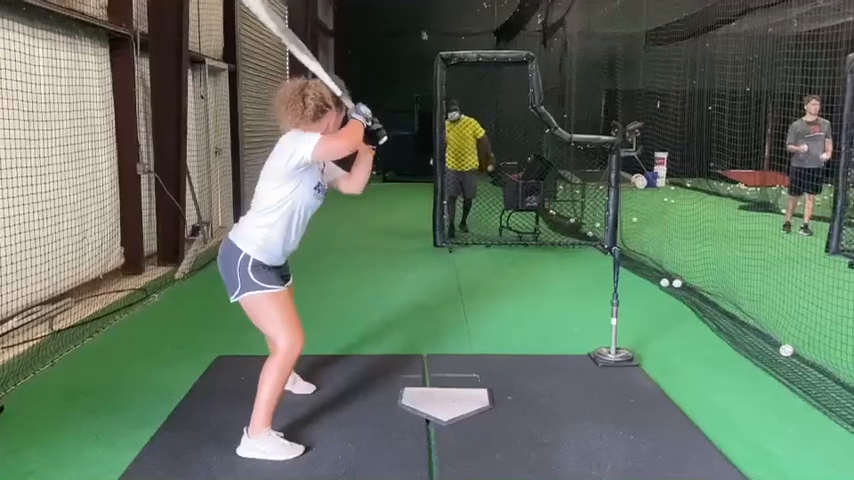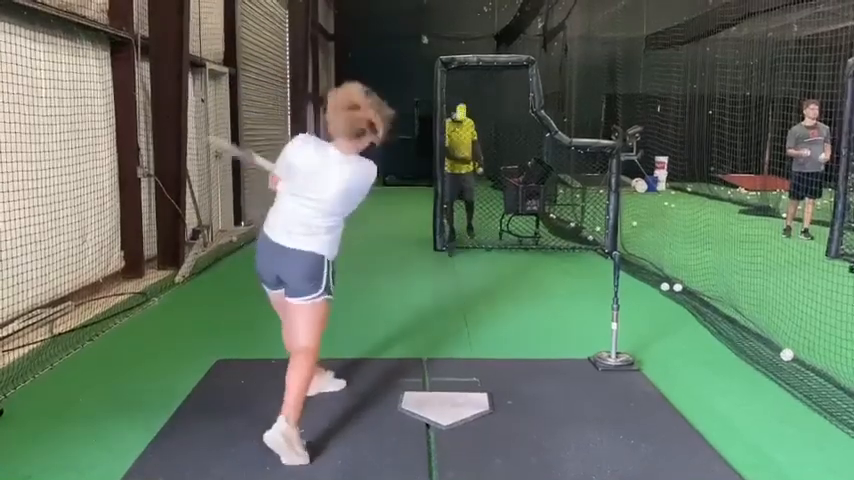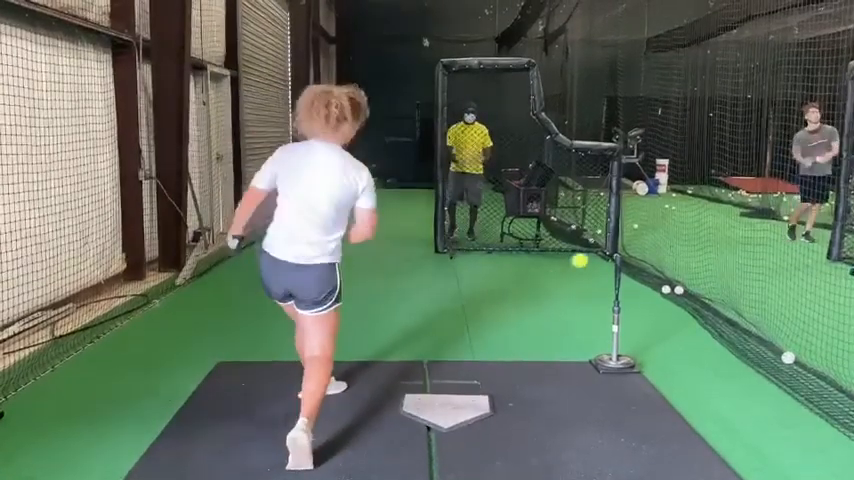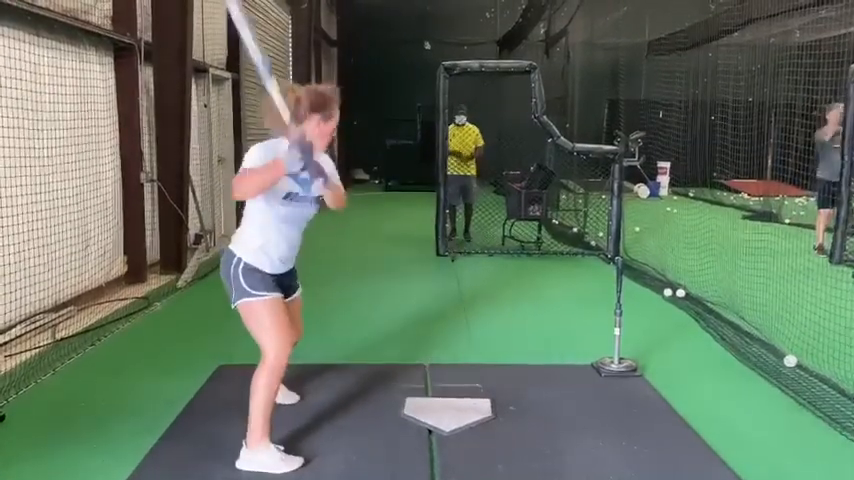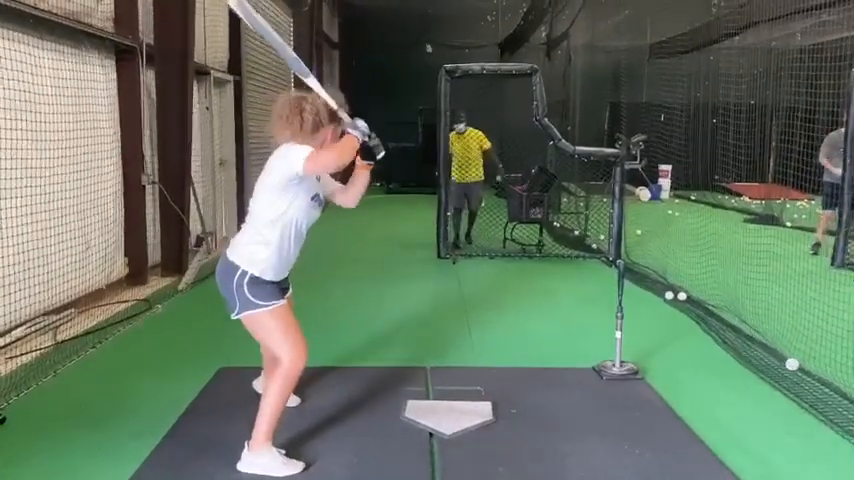
dt=1s
person 1, frame 1
left shoulder: (315, 158)
right shoulder: (296, 143)
left elbow: (354, 185)
right elbow: (344, 143)
left wrist: (369, 143)
right wrist: (359, 118)
left hip: (268, 257)
right hip: (246, 258)
left knee: (283, 327)
right knee: (290, 341)
left ankle: (283, 375)
right ankle: (256, 436)
person 1, frame 2
left shoulder: (300, 146)
right shoulder: (365, 171)
left elbow: (276, 182)
left hip: (269, 248)
right hip: (310, 260)
left knee: (293, 326)
right knee: (304, 345)
left ankle: (311, 377)
right ankle: (287, 424)
person 1, frame 3
left shoulder: (286, 155)
right shoulder: (358, 173)
left elbow: (250, 200)
right elbow: (365, 232)
left wrist: (234, 233)
left hip: (274, 262)
right hip: (318, 271)
left knee: (307, 327)
right knee: (319, 354)
left ankle: (317, 383)
right ankle: (303, 427)
person 1, frame 4
left shoulder: (322, 162)
right shoulder: (265, 151)
left elbow: (339, 203)
right elbow: (241, 190)
left wrist: (321, 177)
right wrist: (287, 161)
left hip: (284, 266)
right hip: (248, 265)
left knee: (292, 336)
right knee: (277, 351)
left ankle: (270, 384)
right ankle: (255, 447)
person 1, frame 5
left shoulder: (312, 171)
right shoulder: (290, 156)
left elbow: (349, 198)
right elbow: (335, 158)
left wrist: (365, 158)
right wrist: (355, 133)
left hip: (269, 271)
right hip: (245, 275)
left knee: (279, 335)
right knee: (293, 356)
left ankle: (267, 381)
person 2, frame 1
left shoulder: (825, 124)
right shoulder: (796, 125)
left elbow: (828, 141)
right elbow: (789, 146)
left wrist: (828, 153)
right wrist: (798, 148)
left hip: (816, 166)
right hip: (799, 166)
left knee: (811, 196)
right knee: (794, 196)
left ankle: (805, 225)
right ankle: (787, 222)
person 2, frame 2
left shoulder: (824, 129)
right shoulder: (795, 130)
left elbow: (827, 146)
right elbow: (789, 151)
left wrist: (827, 156)
right wrist: (799, 153)
left hip: (817, 171)
right hip: (799, 171)
left knee: (811, 200)
right knee: (794, 200)
left ankle: (805, 229)
right ankle: (788, 226)
person 2, frame 3
left shoulder: (830, 130)
right shoulder: (800, 136)
left elbow: (836, 149)
right elbow: (796, 156)
left wrist: (827, 156)
right wrist: (803, 160)
left hip: (824, 175)
right hip: (807, 175)
left knee: (817, 205)
right knee: (806, 204)
left ankle: (807, 232)
right ankle: (792, 225)
person 2, frame 4
right shoulder: (820, 134)
right elbow: (827, 135)
right wrist: (837, 111)
left hip: (841, 179)
right hip: (825, 179)
right knee: (824, 212)
right ankle: (819, 244)
person 2, frame 5
right shoulder: (833, 137)
right elbow: (822, 158)
right wrist: (834, 170)
right hip: (832, 180)
right knee: (828, 213)
right ankle: (818, 241)
person 3, frame 1
left shoulder: (471, 122)
right shoulder: (445, 126)
left elbow: (483, 139)
left wrist: (489, 158)
left hip: (469, 167)
right hip: (451, 167)
left knee: (468, 197)
right knee: (451, 197)
left ankle: (463, 222)
right ankle: (451, 225)
person 3, frame 2
left shoulder: (470, 123)
right shoulder: (445, 127)
left elbow: (475, 143)
right elbow: (445, 151)
left wrist: (479, 162)
right wrist: (460, 160)
left hip: (468, 170)
right hip: (450, 171)
left knee: (469, 200)
right knee: (449, 202)
left ankle: (469, 226)
right ankle: (451, 230)
person 3, frame 3
left shoulder: (483, 130)
right shoulder: (454, 129)
left elbow: (488, 149)
right elbow: (448, 148)
left wrist: (484, 158)
right wrist: (452, 157)
left hip: (475, 172)
right hip: (456, 170)
left knee: (474, 203)
right knee: (452, 200)
left ankle: (471, 229)
right ankle: (452, 225)
person 3, frame 4
left shoulder: (474, 130)
right shoulder: (448, 130)
left elbow: (480, 149)
left wrist: (473, 156)
right wrist: (452, 153)
left hip: (469, 172)
right hip: (452, 172)
left knee: (469, 203)
right knee: (452, 203)
left ankle: (467, 230)
right ankle: (453, 229)
person 3, frame 5
left shoulder: (477, 135)
right shoulder: (451, 137)
left elbow: (489, 152)
left wrist: (499, 168)
left hip: (475, 178)
right hip: (457, 179)
left knee: (473, 209)
right knee: (457, 208)
left ankle: (468, 233)
right ankle: (456, 237)
